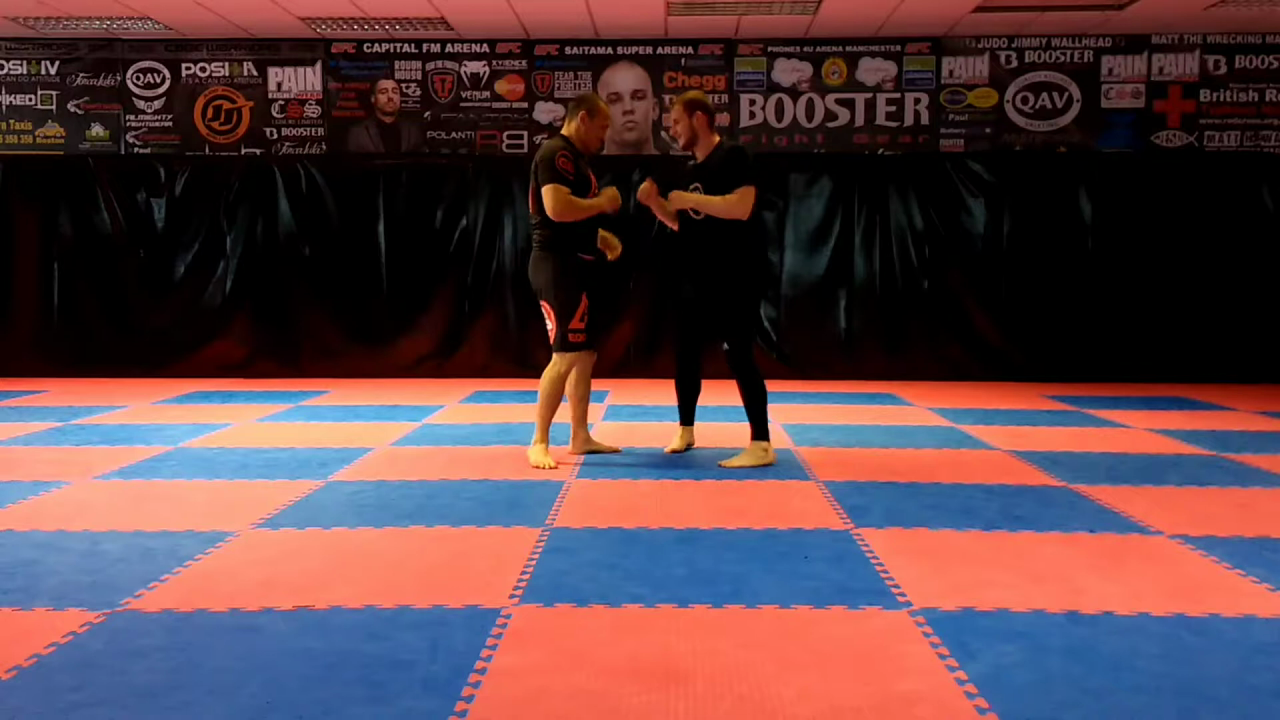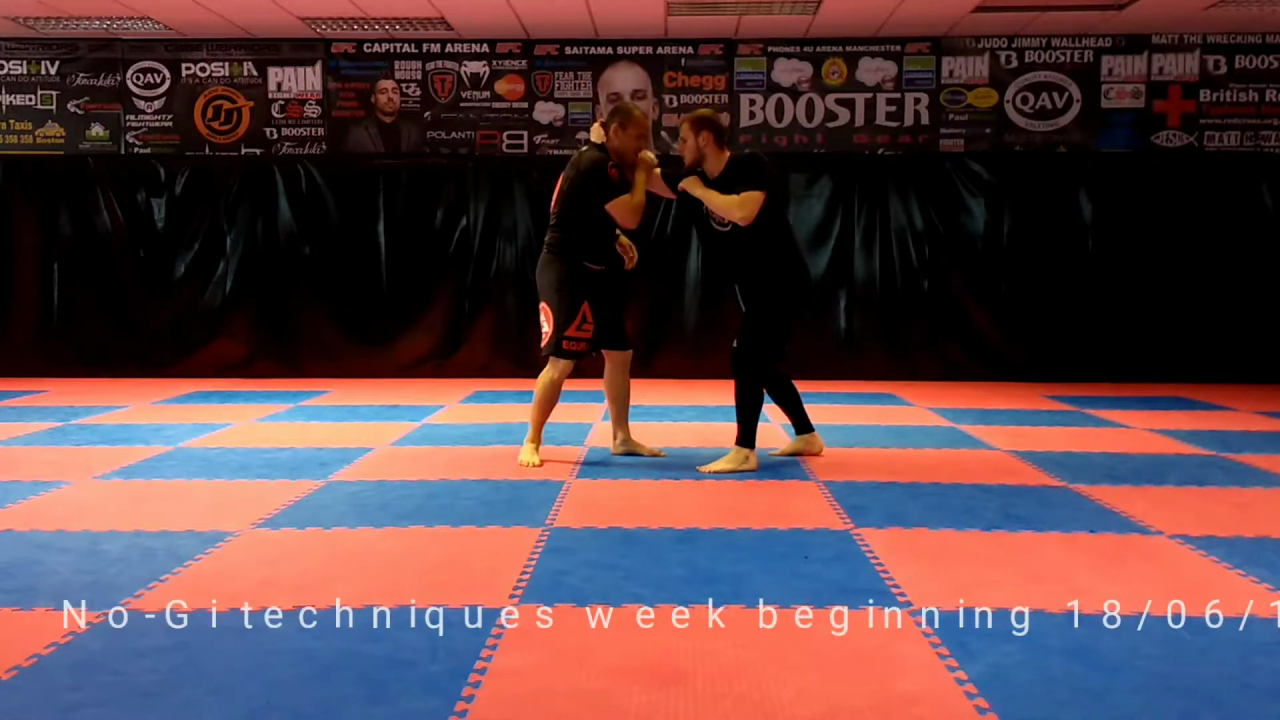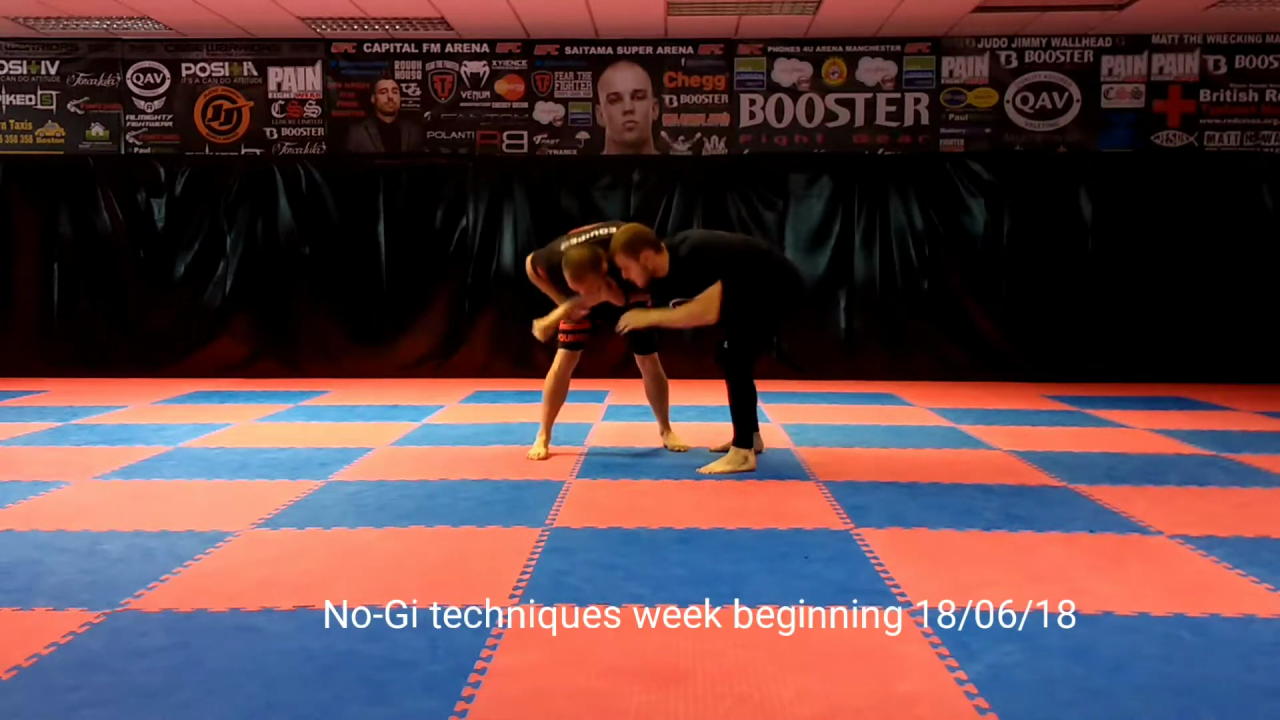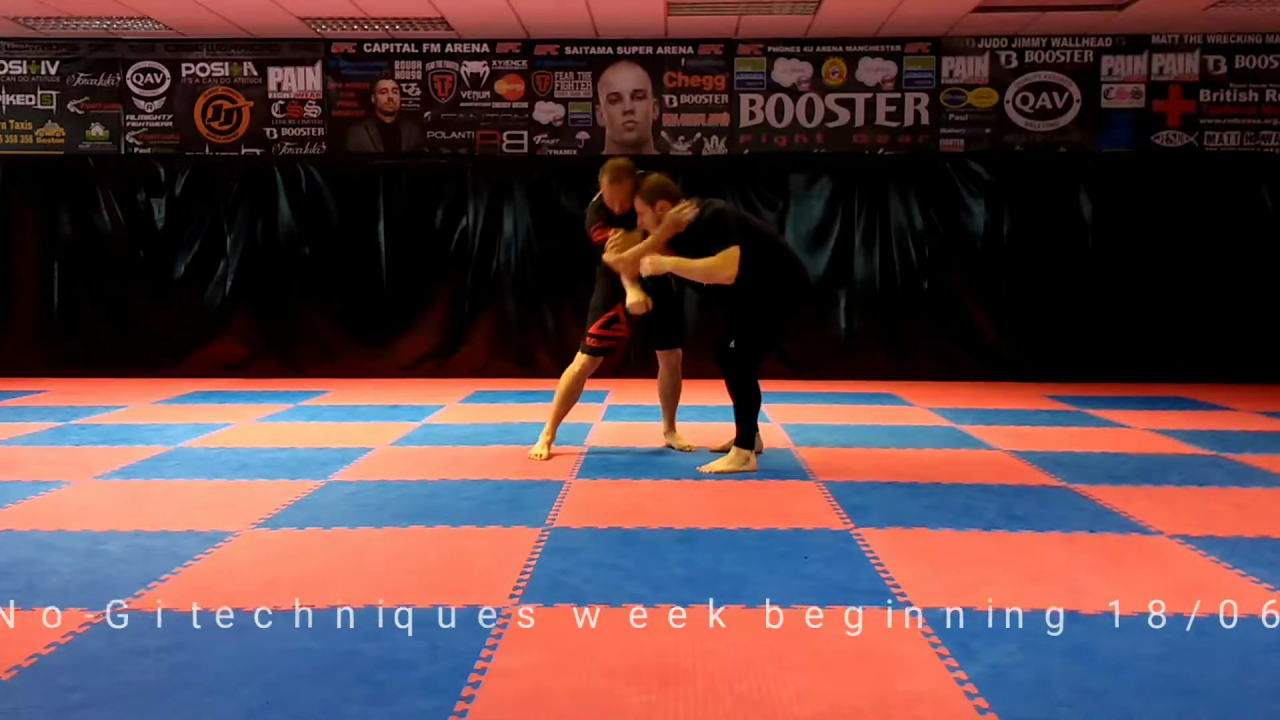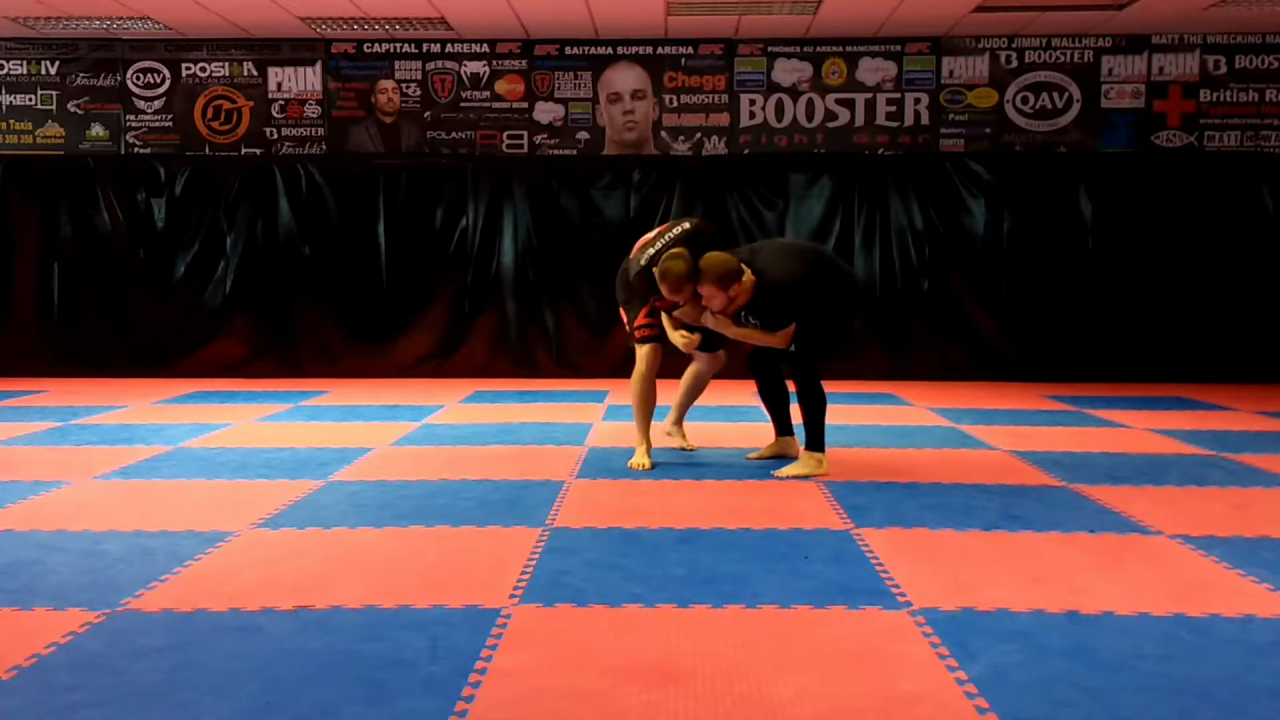
dt=1s
person 1, frame 1
left shoulder: (576, 158)
right shoulder: (557, 153)
right elbow: (557, 209)
left wrist: (601, 236)
right wrist: (603, 202)
left hip: (579, 265)
right hip: (559, 266)
left knee: (586, 354)
right knee: (566, 355)
left ankle: (580, 437)
right ankle: (539, 442)
person 1, frame 2
left shoulder: (609, 164)
right shoulder: (595, 164)
right elbow: (630, 217)
left wrist: (619, 242)
right wrist: (642, 174)
left hip: (596, 271)
right hip: (566, 272)
left knee: (619, 354)
right knee: (562, 362)
left ankle: (621, 437)
right ankle: (532, 441)
person 1, frame 3
right shoulder: (557, 258)
right elbow: (531, 266)
left wrist: (621, 296)
right wrist: (564, 302)
left hip: (627, 292)
left knee: (649, 361)
right knee: (565, 357)
left ankle: (665, 430)
right ankle: (543, 437)
person 1, frame 4
right shoulder: (598, 215)
left hip: (658, 284)
right hip: (615, 288)
left knee: (672, 358)
right knee: (585, 362)
left ankle: (670, 431)
right ankle: (547, 435)
person 1, frame 5
left shoulder: (699, 236)
right shoulder: (641, 278)
right elbow: (698, 317)
right hip: (639, 294)
left knee: (713, 358)
right knee: (648, 355)
left ankle: (675, 422)
right ankle: (643, 444)
person 2, frame 1
left shoulder: (732, 157)
right shoulder: (692, 169)
left elbow: (742, 207)
left wrist: (690, 199)
right wrist: (657, 203)
left hip: (734, 279)
right hip: (697, 280)
left knee: (739, 357)
right knee: (686, 354)
left ankle: (761, 445)
right ankle: (686, 429)
person 2, frame 2
left shoulder: (750, 166)
right shoulder: (703, 180)
left elbow: (745, 213)
right elbow: (645, 178)
left wrist: (700, 192)
left hip: (779, 285)
right hip: (757, 287)
left knee: (746, 359)
right knee: (763, 363)
left ankle: (744, 452)
right ankle: (807, 437)
person 2, frame 3
left shoulder: (693, 255)
right shoulder: (659, 276)
left elbow: (708, 312)
left wrist: (651, 316)
left hip: (777, 289)
right hip: (750, 295)
left knee: (736, 359)
right knee: (730, 357)
left ankle: (743, 452)
right ankle: (750, 434)
person 2, frame 4
left shoulder: (714, 219)
right shoulder: (680, 228)
left elbow: (726, 272)
left wrist: (667, 263)
left hip: (781, 291)
right hip: (751, 293)
left knee: (739, 363)
right knee: (728, 357)
left ankle: (744, 453)
right ankle: (749, 435)
person 2, frame 5
left shoulder: (775, 291)
right shoulder: (732, 266)
left elbow: (781, 340)
left wrist: (728, 329)
left hip: (832, 295)
right hip: (804, 295)
left knee: (801, 363)
right knee: (760, 361)
left ankle: (815, 456)
right ankle: (785, 440)
